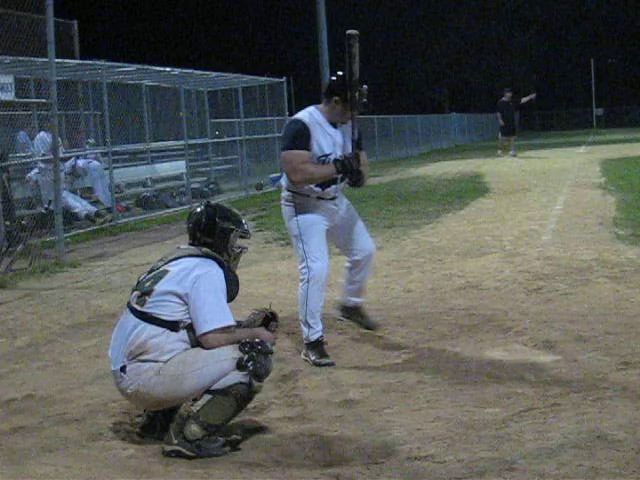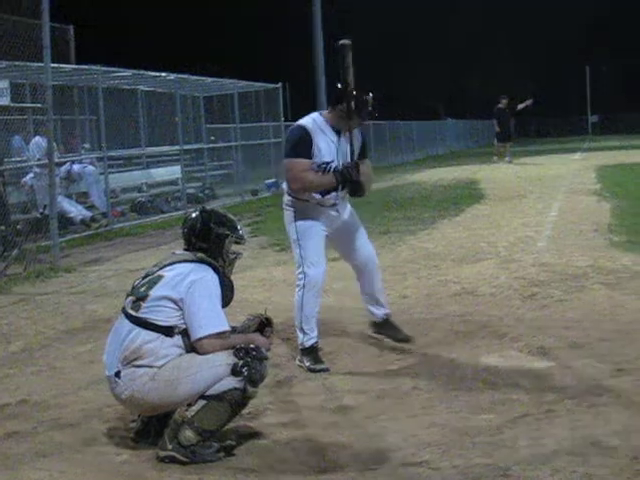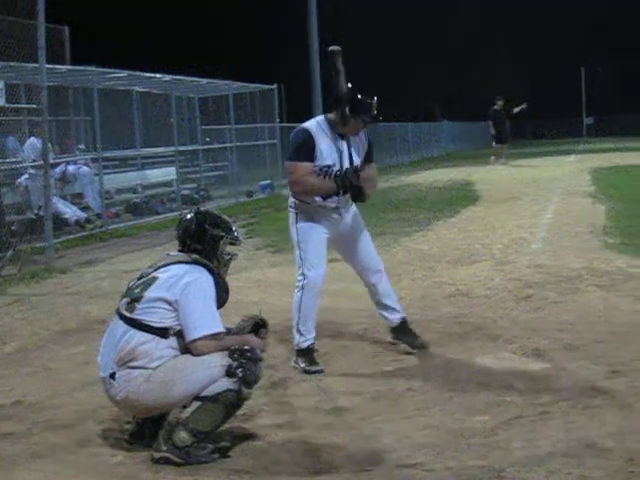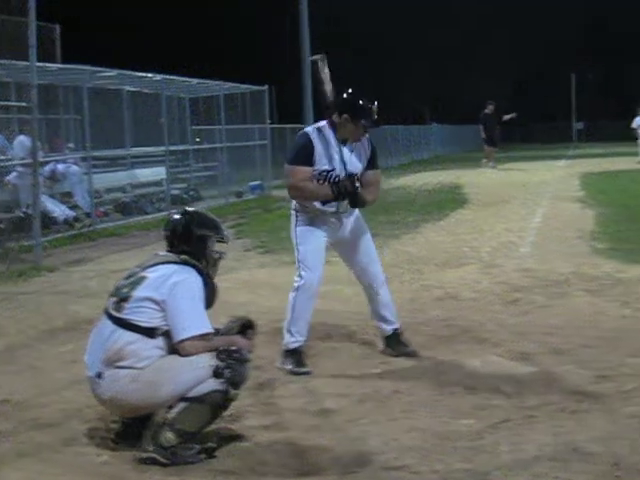
dt=0.1s
person 1, frame 1
left shoulder: (348, 126)
right shoulder: (302, 126)
left elbow: (362, 170)
right elbow: (297, 173)
left wrist: (358, 173)
right wrist: (337, 169)
left hip: (335, 202)
right hip: (303, 206)
left knee: (363, 250)
right knee: (316, 271)
left ankle: (351, 304)
right ankle: (313, 340)
person 1, frame 2
left shoulder: (355, 135)
right shoulder: (304, 132)
left elbow: (366, 179)
right elbow: (297, 180)
left wrist: (358, 183)
right wrist: (339, 178)
left hip: (340, 210)
right hip: (307, 213)
left knee: (368, 262)
right knee: (312, 277)
left ankle: (381, 319)
right ankle: (308, 347)
person 1, frame 3
left shoulder: (362, 139)
right shoulder: (307, 135)
left elbow: (371, 181)
right elbow: (298, 183)
left wrist: (360, 188)
right wrist: (338, 184)
left hip: (346, 213)
right hip: (310, 215)
left knee: (373, 268)
right knee: (312, 279)
left ankle: (399, 326)
right ankle: (304, 348)
person 1, frame 4
left shoulder: (365, 144)
right shoulder: (309, 140)
left elbow: (373, 187)
right elbow: (295, 187)
left wrist: (360, 196)
right wrist: (335, 191)
left hip: (348, 218)
right hip: (311, 219)
left knee: (374, 275)
right knee: (308, 281)
left ankle: (391, 335)
right ankle: (292, 349)
person 2, frame 1
left shoulder: (178, 260)
right shoulder: (205, 268)
right elbow: (213, 338)
left wrist: (247, 325)
right wrist: (255, 334)
right hip: (147, 377)
left knee: (223, 346)
right knee: (255, 356)
left ankle: (163, 417)
right ankle: (189, 435)
person 2, frame 2
left shoulder: (174, 265)
right shoulder: (200, 273)
right elbow: (206, 344)
left wrist: (242, 331)
right wrist: (250, 339)
right hip: (141, 382)
left knee: (220, 348)
right knee: (250, 362)
left ankle: (157, 422)
right ankle: (183, 441)
person 2, frame 3
left shoulder: (167, 267)
right shoulder: (195, 275)
right elbow: (202, 345)
left wrist: (235, 334)
right wrist: (245, 341)
left hip: (118, 380)
right hip: (137, 383)
left knee: (214, 353)
right knee: (245, 362)
left ankle: (152, 424)
right ankle: (177, 442)
person 2, frame 4
left shoulder: (156, 266)
right shoulder: (184, 275)
right elbow: (189, 346)
left wrist: (223, 334)
right wrist: (232, 342)
left hip: (105, 379)
right hip: (124, 383)
left knee: (202, 352)
right knee: (232, 363)
left ankle: (137, 424)
right ankle: (163, 442)
